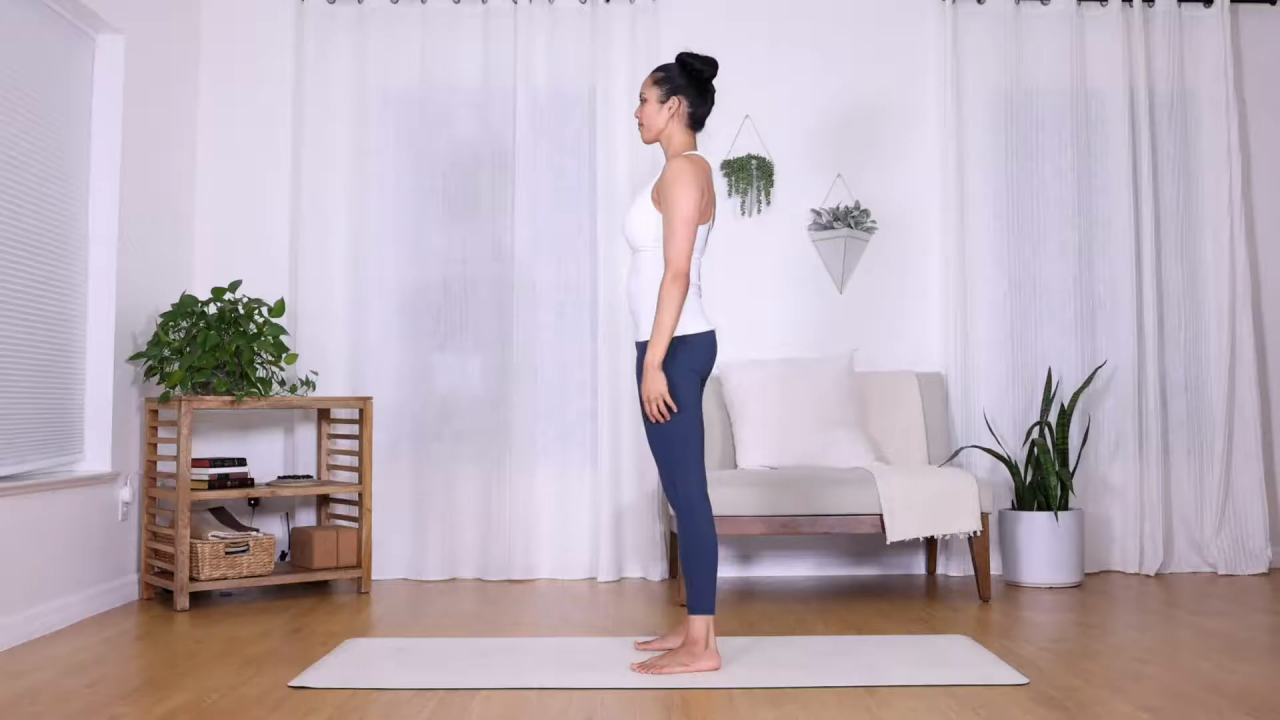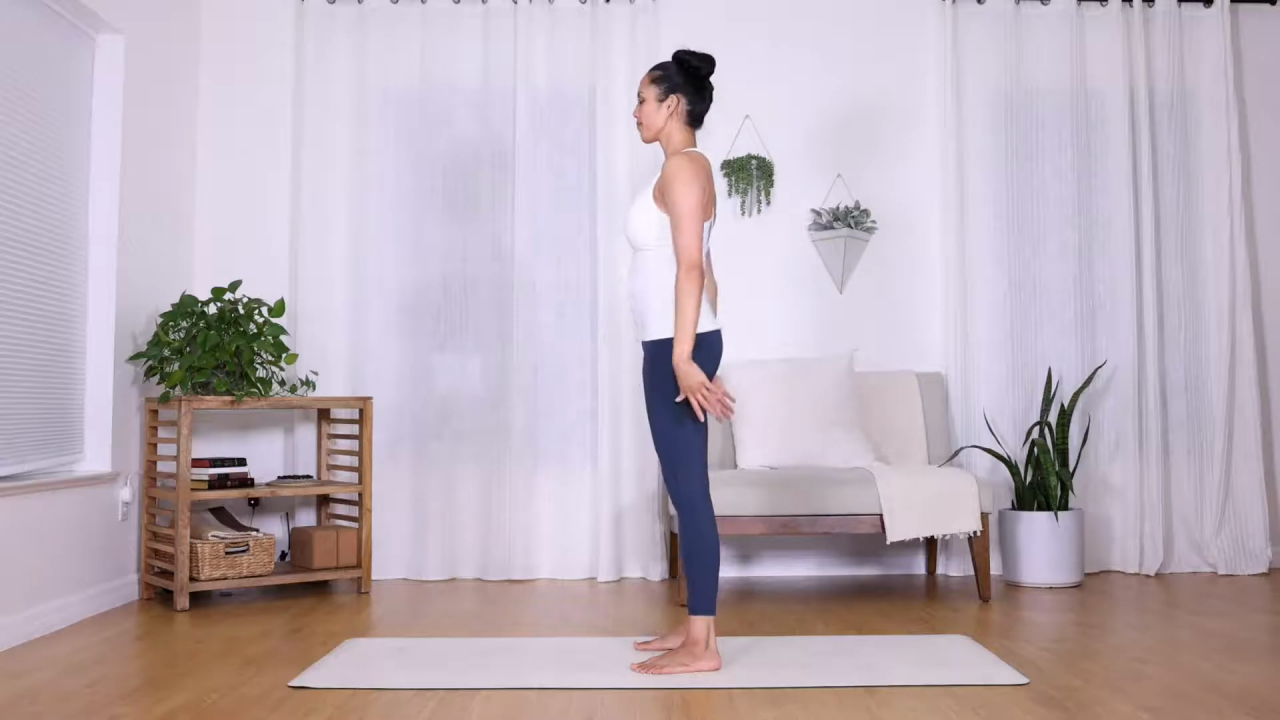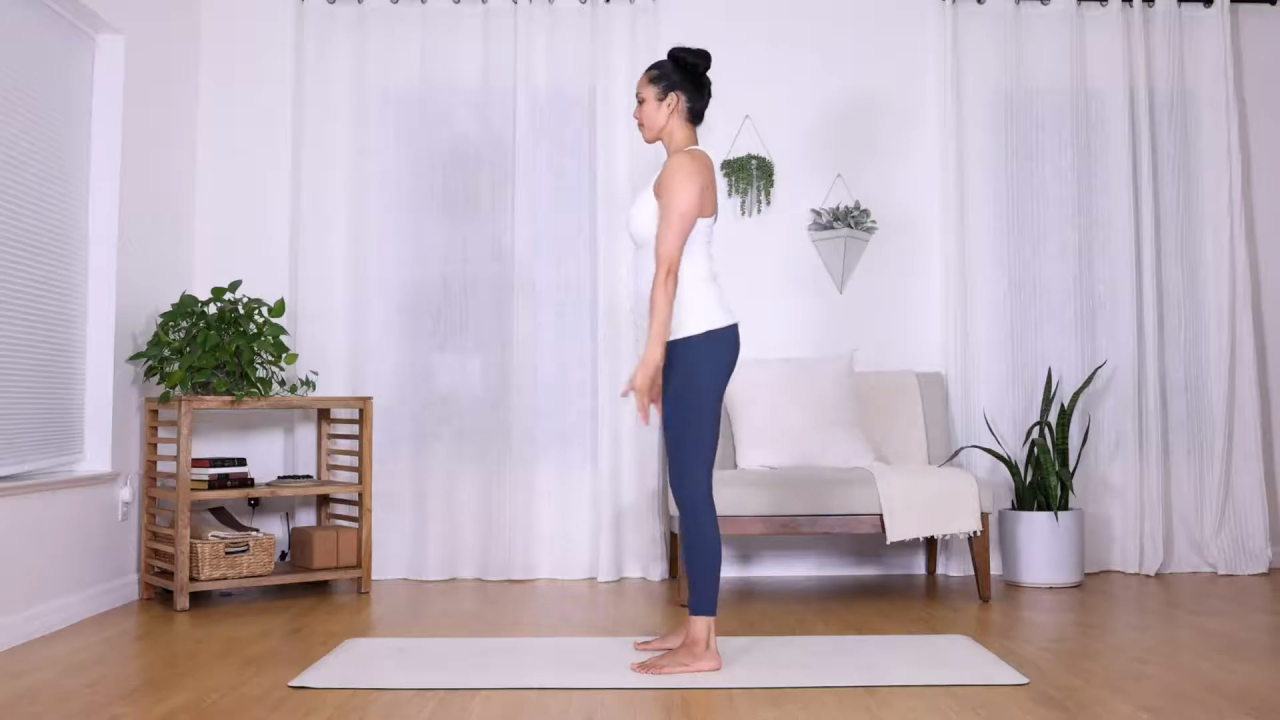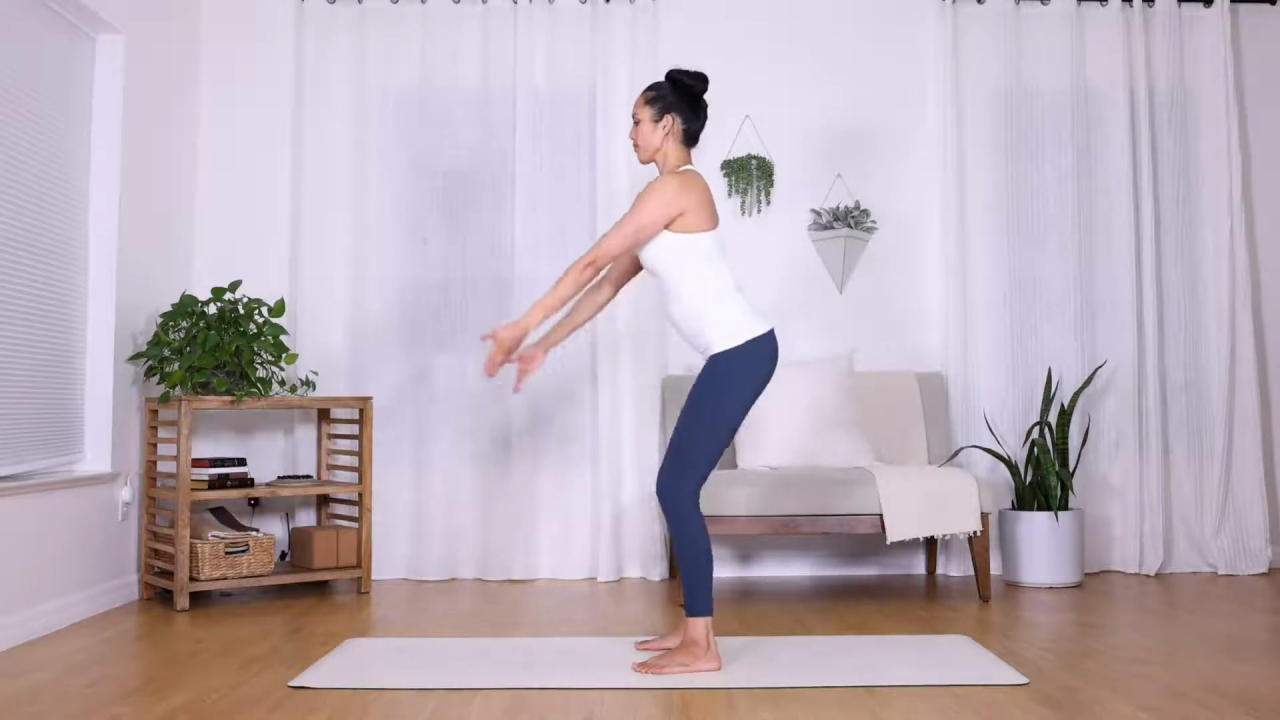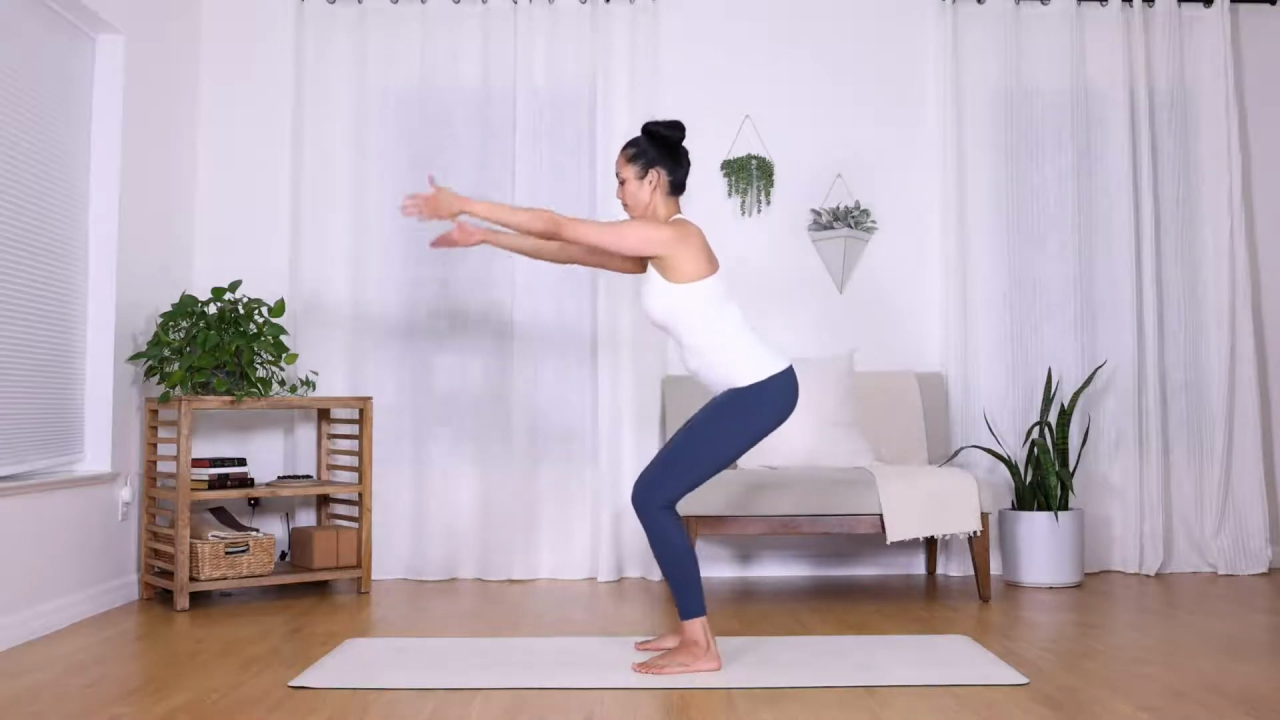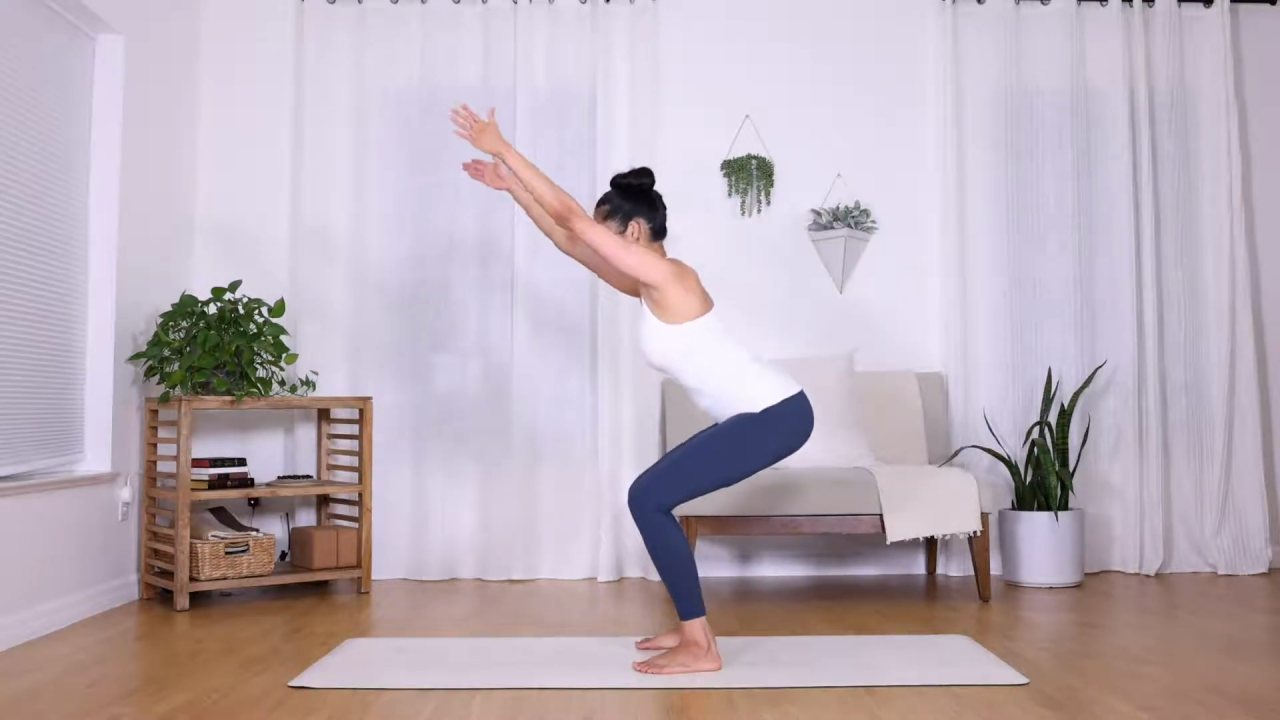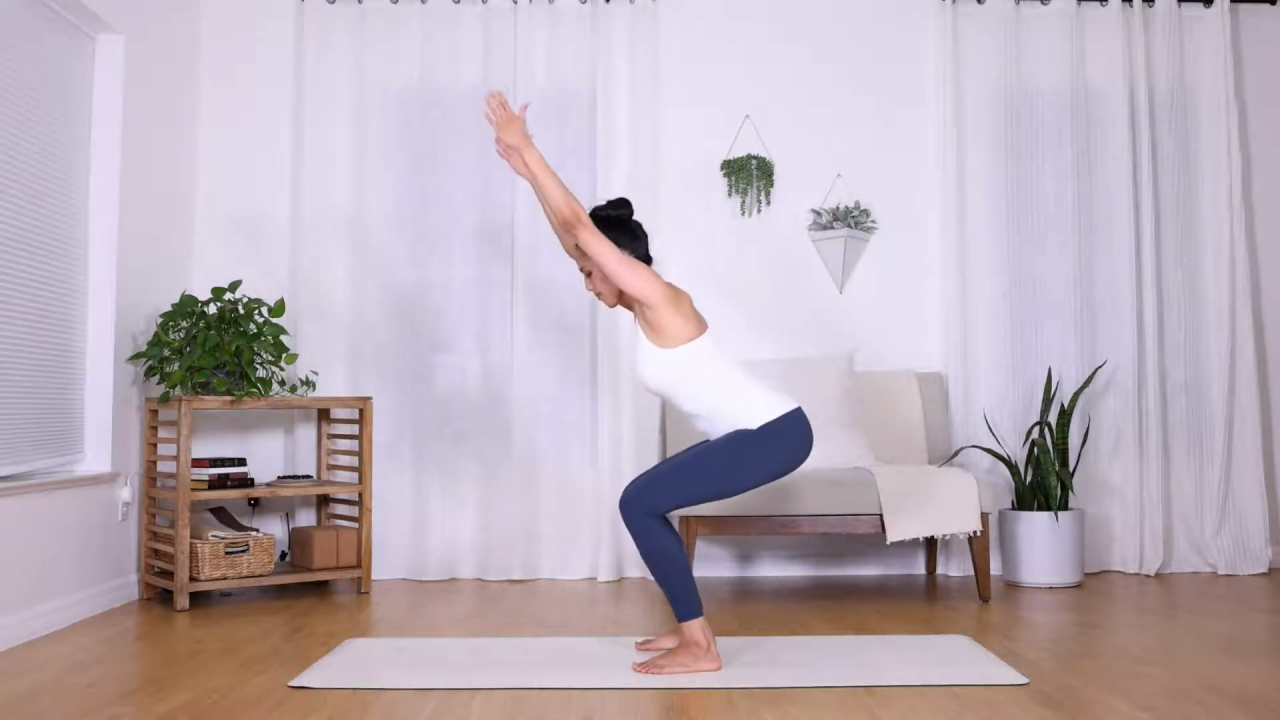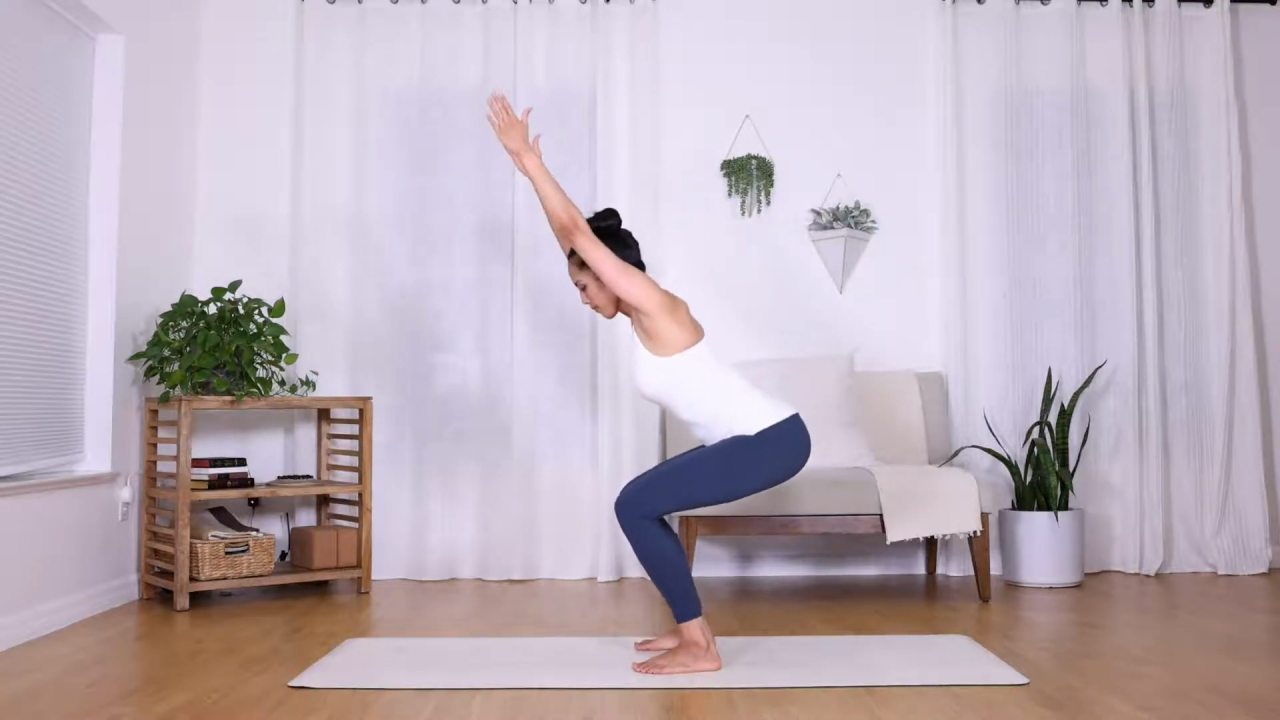
dt=0.5s
person 1, frame 1
left shoulder: (684, 169)
right shoulder: (682, 172)
left elbow: (677, 275)
left wrist: (653, 363)
left hip: (675, 348)
right hip: (674, 347)
left knee: (687, 493)
right knee: (682, 492)
left ankle: (701, 646)
right ankle: (694, 627)
person 1, frame 2
left shoulder: (682, 167)
right shoulder: (683, 170)
left elbow: (689, 267)
left wrist: (683, 355)
left hip: (676, 348)
right hip: (676, 346)
left knee: (688, 492)
right knee: (684, 491)
left ankle: (701, 645)
right ankle: (693, 627)
person 1, frame 3
left shoulder: (684, 164)
right shoulder: (682, 167)
left elbow: (668, 269)
left wrist: (651, 359)
right wrist: (655, 359)
left hip: (700, 342)
right hip: (694, 343)
left knee: (691, 490)
right knee: (687, 488)
left ankle: (702, 647)
right ankle: (695, 628)
person 1, frame 4
left shoulder: (675, 185)
right shoulder: (677, 191)
left elbow: (594, 262)
right elbow: (612, 279)
left wrist: (523, 325)
right wrist: (544, 344)
left hip: (740, 354)
right hip: (735, 353)
left knee: (677, 490)
right knee: (677, 489)
left ankle: (701, 647)
right ankle: (693, 629)
person 1, frame 5
left shoulder: (670, 236)
right shoulder: (657, 249)
left elbow: (559, 227)
right elbow: (568, 248)
left wrist: (464, 206)
right wrist: (487, 235)
left hip: (760, 392)
right hip: (751, 389)
left knee: (652, 497)
right knee: (654, 496)
left ankle: (699, 647)
right ankle: (691, 630)
person 1, frame 6
left shoulder: (668, 275)
right shoulder: (649, 285)
left elbow: (572, 218)
right elbow: (570, 238)
left wrist: (503, 149)
right wrist: (510, 186)
left hip: (775, 415)
right hip: (764, 413)
left knee: (648, 499)
right knee: (652, 498)
left ankle: (700, 647)
right ankle: (692, 629)
person 1, frame 7
left shoulder: (659, 300)
right shoulder: (647, 304)
left elbow: (579, 224)
right elbow: (573, 235)
left wrist: (525, 146)
right wrist: (529, 174)
left hip: (774, 435)
right hip: (764, 430)
left knee: (639, 504)
right knee: (645, 504)
left ankle: (699, 648)
right ankle: (692, 629)
person 1, frame 8
left shoulder: (655, 307)
right shoulder: (645, 313)
left elbow: (579, 233)
right elbow: (575, 241)
left wrist: (526, 156)
right wrist: (531, 170)
left hip: (770, 443)
right hip: (761, 439)
left knee: (635, 506)
right knee: (642, 505)
left ankle: (698, 647)
right ankle: (692, 630)
